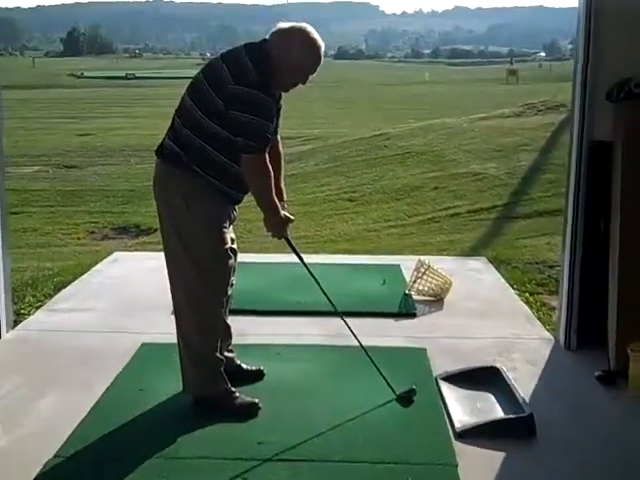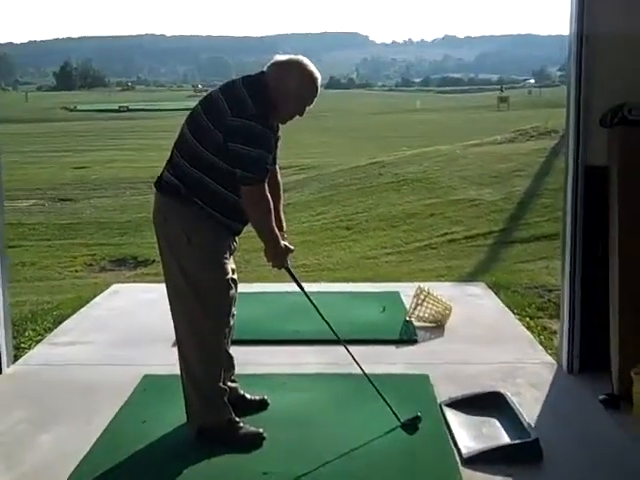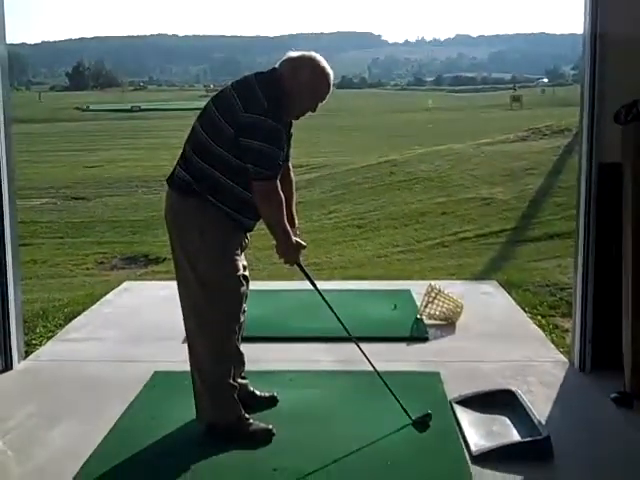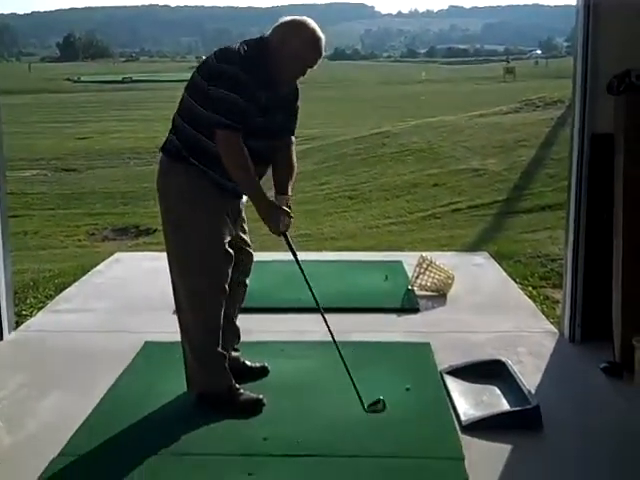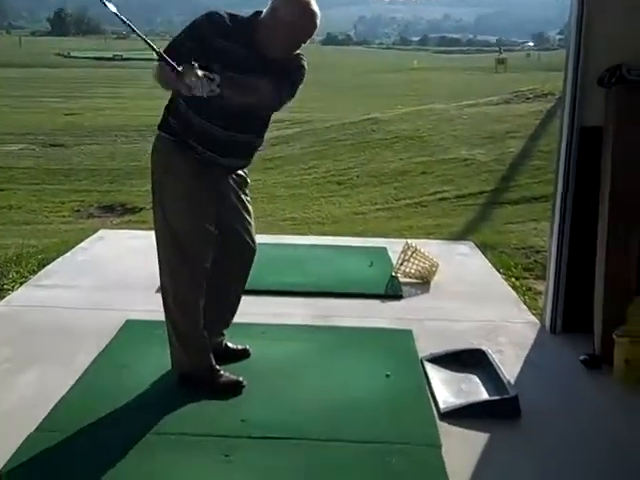
dt=0.5s
person 1, frame 1
left shoulder: (261, 75)
right shoulder: (248, 82)
left elbow: (270, 142)
right elbow: (253, 161)
left wrist: (279, 197)
right wrist: (273, 213)
left hip: (207, 185)
right hip: (188, 186)
left knee: (218, 276)
right knee: (202, 286)
left ankle: (220, 360)
right ankle: (207, 387)
person 1, frame 2
left shoulder: (257, 105)
right shoulder: (246, 114)
left elbow: (269, 173)
right elbow: (253, 192)
left wrist: (280, 229)
right wrist: (273, 242)
left hip: (207, 216)
right hip: (189, 218)
left knee: (217, 308)
right knee: (203, 317)
left ankle: (223, 391)
right ankle: (210, 419)
person 1, frame 3
left shoulder: (271, 104)
right shoulder: (259, 111)
left elbow: (281, 170)
right elbow: (265, 189)
left wrist: (292, 226)
right wrist: (285, 239)
left hip: (219, 213)
right hip: (199, 214)
left knee: (231, 302)
right knee: (214, 312)
left ankle: (232, 387)
right ankle: (221, 414)
person 1, frame 4
left shoulder: (284, 88)
right shoulder: (232, 68)
left elbow: (284, 143)
right elbow: (227, 143)
left wrist: (283, 196)
right wrist: (263, 201)
left hip: (226, 186)
right hip: (189, 181)
left knee: (236, 267)
right knee: (204, 281)
left ankle: (225, 356)
right ankle: (211, 383)
person 1, frame 5
left shoulder: (291, 67)
left elbow: (259, 93)
right elbow: (162, 72)
left wrist: (214, 85)
right wrist: (183, 79)
left hip: (228, 167)
right hip: (181, 158)
left knee: (239, 250)
right knee: (188, 260)
left ankle: (210, 337)
right ankle: (193, 363)
